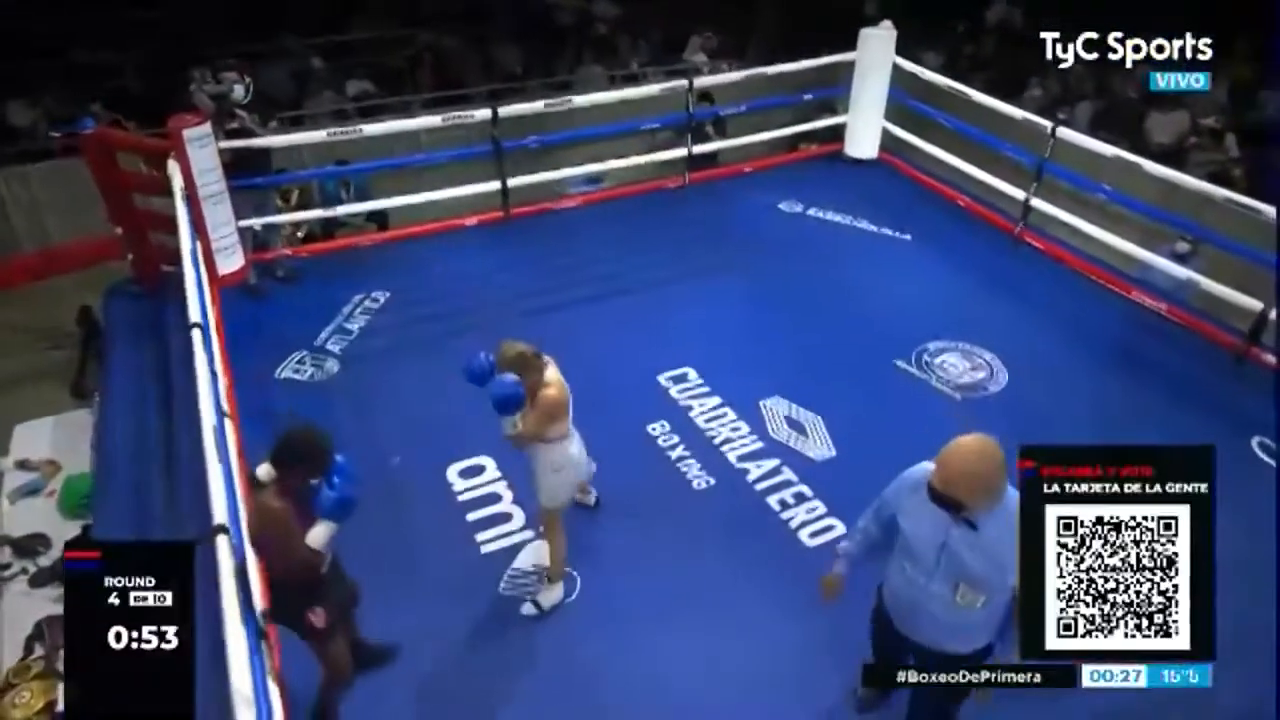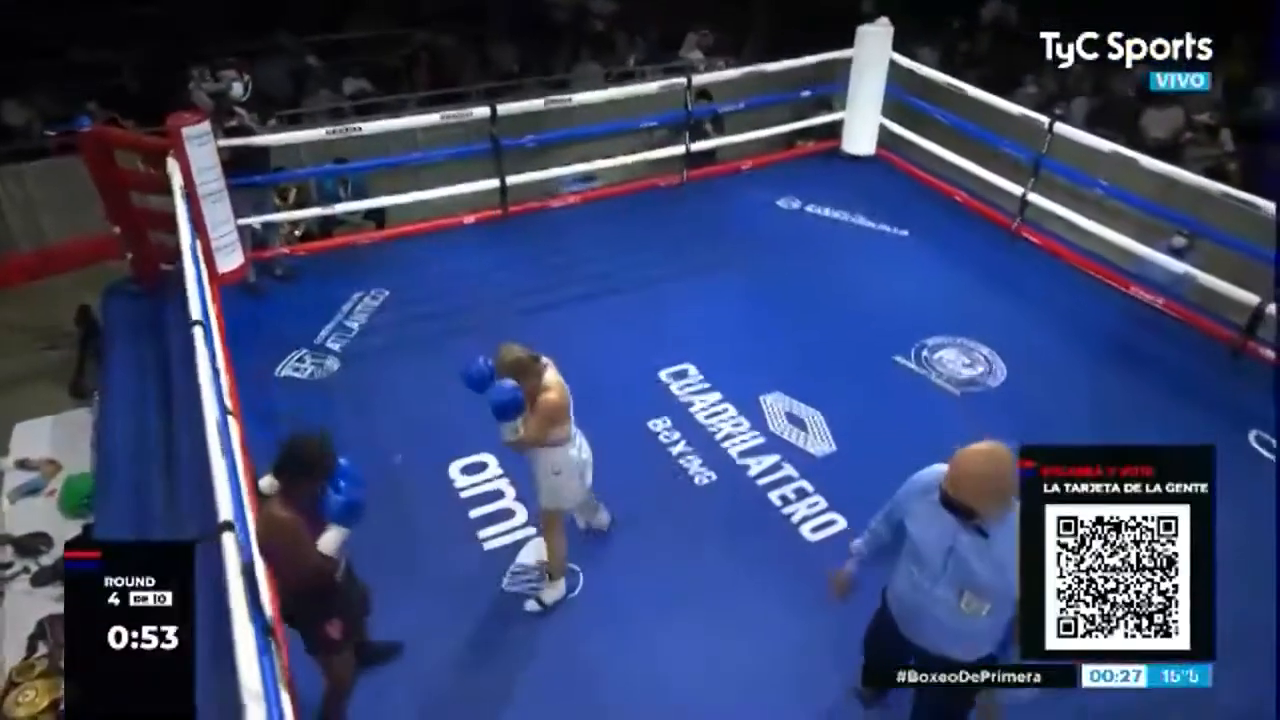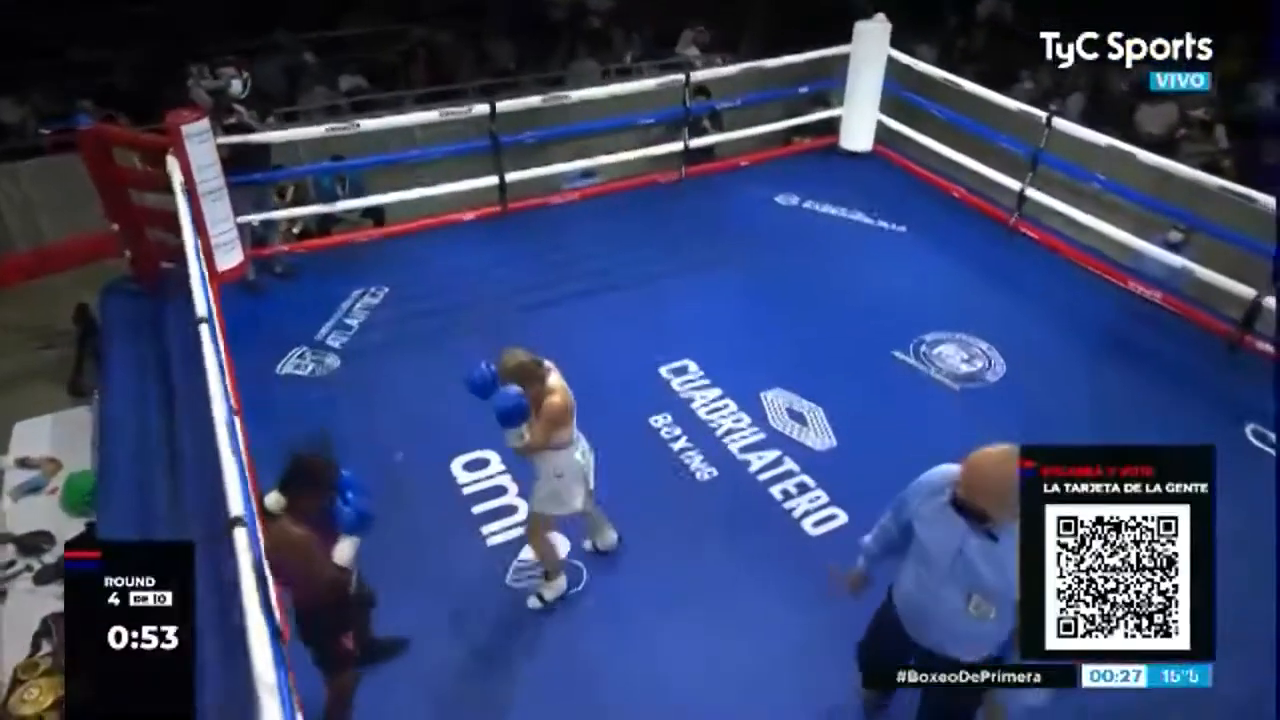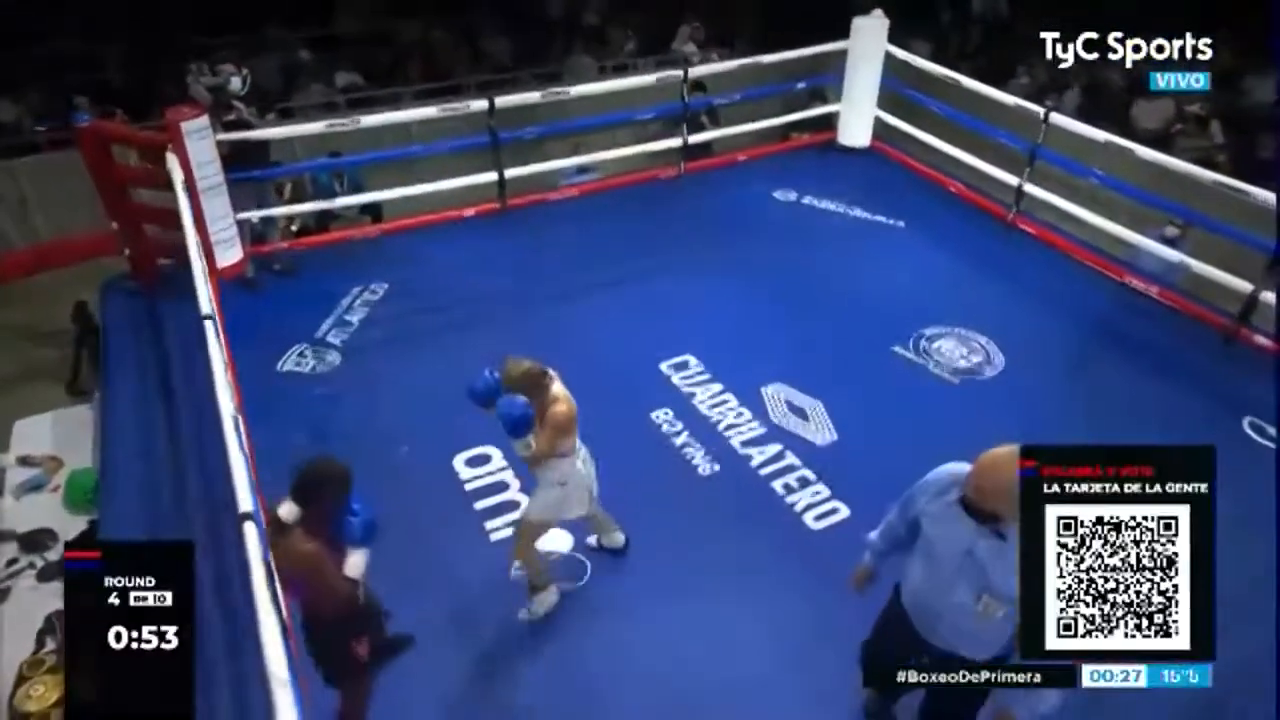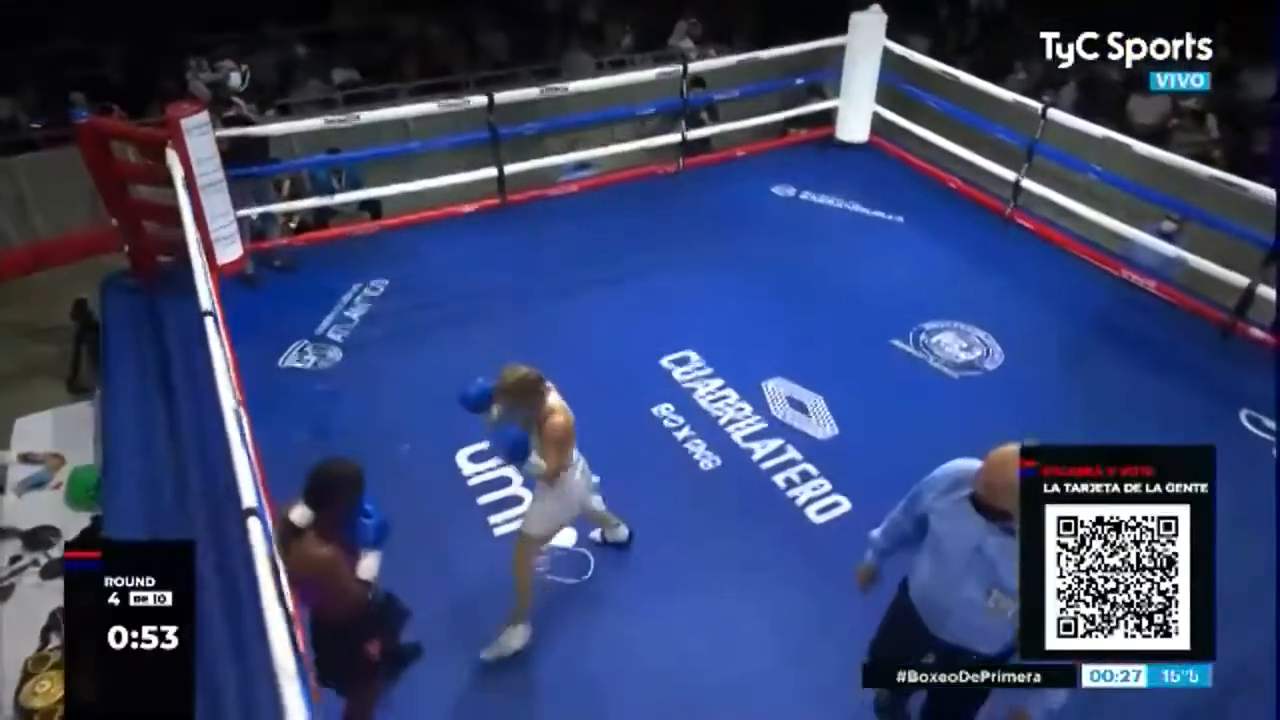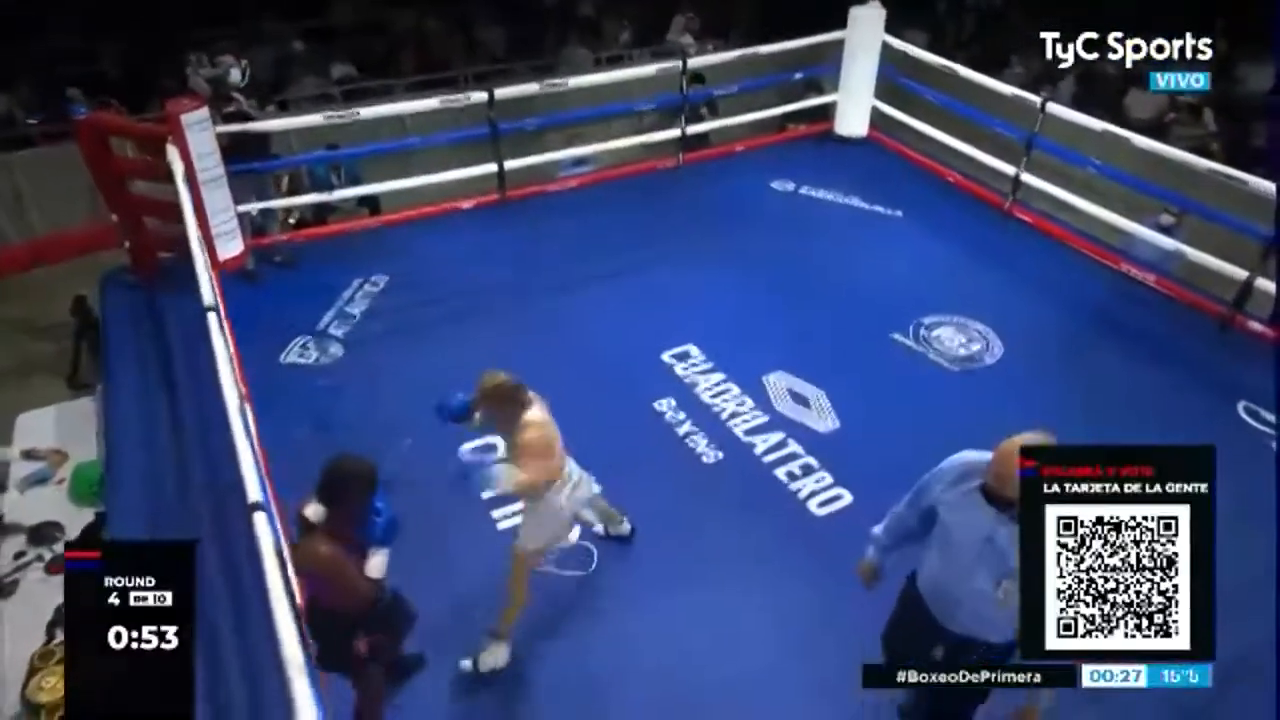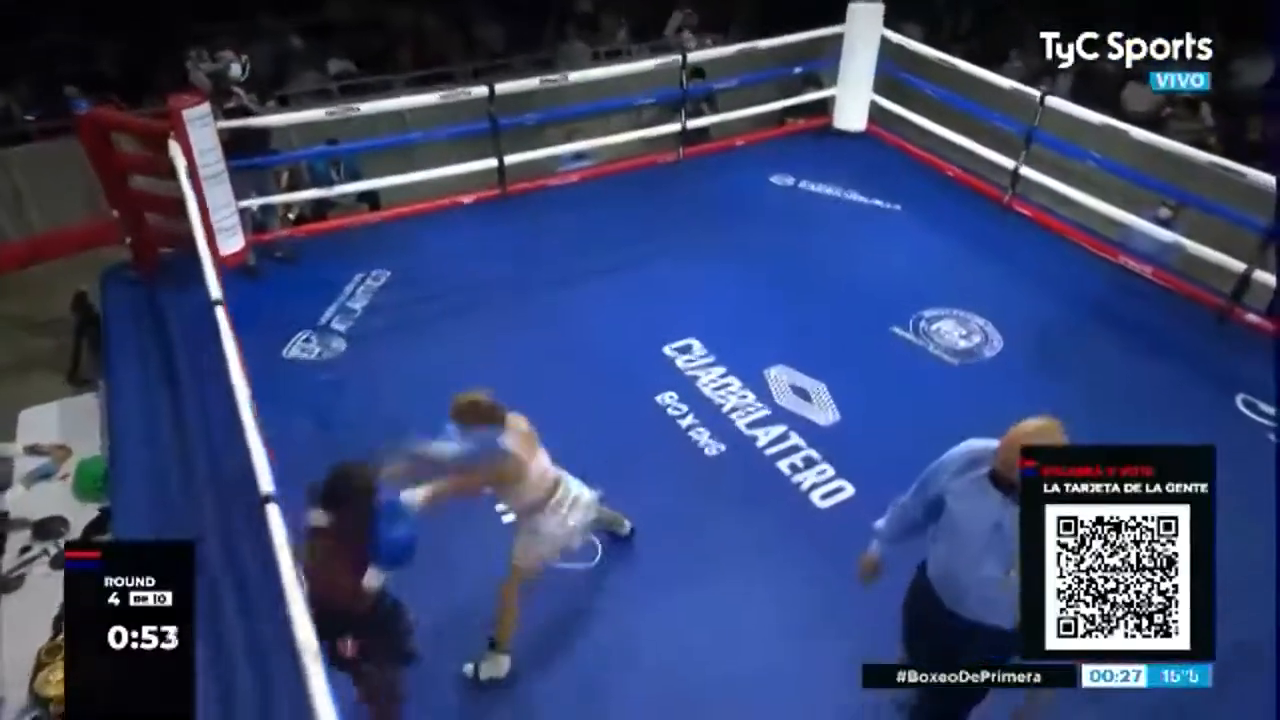
dt=0.1s
person 1, frame 1
right shoulder: (916, 480)
right elbow: (877, 523)
right wrist: (843, 563)
left hip: (956, 654)
right hip: (894, 611)
right knee: (884, 656)
right ankle: (882, 684)
person 1, frame 2
right shoulder: (927, 483)
right elbow: (888, 525)
right wrist: (855, 563)
left hip: (960, 659)
right hip: (897, 615)
right knee: (878, 657)
right ankle: (881, 681)
person 1, frame 3
right shoulder: (937, 482)
right elbow: (896, 522)
right wrist: (867, 561)
left hip: (963, 661)
right hip: (903, 612)
right knee: (871, 658)
right ankle: (882, 687)
person 1, frame 4
right shoulder: (946, 481)
right elbow: (903, 520)
right wrist: (873, 557)
left hip: (972, 657)
right hip: (909, 609)
right knee: (876, 660)
right ankle: (882, 694)
person 1, frame 5
right shoulder: (954, 477)
right elbow: (908, 517)
right wrist: (876, 554)
left hip: (978, 651)
right hip: (917, 605)
right knee: (883, 658)
right ankle: (897, 695)
person 1, frame 6
right shoulder: (961, 469)
right elbow: (913, 512)
left wrist: (1041, 695)
right wrist: (877, 552)
left hip: (986, 645)
right hip: (924, 598)
right knee: (897, 655)
person 1, frame 7
right shoulder: (967, 458)
right elbow: (918, 502)
right wrist: (880, 544)
left hip: (995, 631)
right hip: (934, 590)
right knee: (920, 654)
right ankle: (931, 693)
person 2, frame 1
left shoulder: (549, 396)
right shoulder: (540, 362)
left elbow: (520, 437)
left wrist: (509, 411)
right wrist: (492, 380)
left hip: (554, 455)
right hip: (563, 449)
left knee: (551, 523)
right knee: (571, 476)
left ankle: (554, 586)
right ankle: (586, 494)
person 2, frame 2
left shoulder: (550, 400)
right shoulder: (539, 364)
left elbow: (520, 442)
left wrist: (508, 418)
right wrist: (490, 384)
left hip: (558, 461)
right hip: (566, 446)
left knee: (549, 525)
right knee: (577, 493)
left ankle: (556, 583)
right ankle: (597, 515)
person 2, frame 3
left shoulder: (554, 403)
right shoulder: (542, 369)
left elbow: (527, 448)
right elbow: (509, 395)
left wrist: (513, 426)
right wrist: (495, 391)
left hip: (559, 465)
right hip: (567, 453)
left knee: (536, 531)
right knee: (582, 504)
left ankle: (555, 579)
right ankle: (605, 537)
person 2, frame 4
left shoulder: (559, 412)
right shoulder: (543, 378)
left elbow: (537, 458)
right elbow: (507, 402)
left wrist: (519, 435)
right wrist: (494, 402)
left hip: (561, 475)
right hip: (572, 465)
left knee: (522, 540)
right knee: (583, 509)
left ankle: (544, 590)
right ankle: (614, 538)
person 2, frame 5
left shoulder: (557, 422)
right shoulder: (540, 391)
left elbow: (551, 473)
right elbow: (503, 415)
left wrist: (526, 459)
right wrist: (490, 408)
left hip: (560, 487)
right hip: (573, 473)
left knee: (522, 556)
right knee: (589, 505)
left ankle: (516, 628)
right ankle: (618, 531)
person 2, frame 6
left shoulder: (531, 437)
right shoulder: (529, 402)
left elbow: (534, 483)
right elbow: (487, 417)
left wrist: (496, 475)
right wrist: (472, 415)
left hip: (553, 502)
right hip: (571, 480)
left knee: (519, 571)
right knee: (593, 505)
left ankle: (498, 647)
right ankle: (621, 526)
person 2, frame 7
left shoulder: (497, 458)
right shoulder: (515, 423)
left elbow: (450, 487)
left hip: (547, 522)
right hip: (569, 493)
left knee: (511, 586)
right knee: (591, 512)
left ankle: (498, 658)
right ankle: (622, 526)
person 3, frame 1
left shoulder: (284, 480)
right shoulder: (272, 508)
right elbow: (298, 564)
left wrist: (326, 487)
right wrist: (329, 522)
left hip: (320, 572)
right hip: (300, 593)
left knee: (347, 603)
right knee: (340, 669)
left ankle: (357, 652)
person 3, frame 2
left shoulder: (291, 489)
right shoulder: (280, 518)
left elbow: (316, 513)
right elbow: (311, 572)
right wrist: (339, 526)
left hip: (333, 577)
right hip: (315, 601)
left knee: (357, 603)
right knee: (342, 681)
left ankle: (361, 650)
person 3, frame 3
left shoulder: (280, 504)
right shoulder: (293, 536)
right elbow: (328, 583)
right wrist: (350, 536)
left hip: (339, 596)
right hip: (326, 615)
left knee: (362, 616)
right knee: (344, 688)
left ankle: (368, 649)
person 3, frame 4
left shoulder: (290, 513)
right shoulder: (306, 551)
right elbow: (340, 602)
right hip: (338, 628)
left knee: (372, 623)
right knee: (357, 692)
left ankle: (375, 649)
person 3, frame 5
left shoulder: (299, 515)
right shoulder: (321, 557)
right elbow: (355, 604)
right hip: (345, 631)
left knee: (389, 620)
right knee: (363, 698)
left ankle: (389, 658)
person 3, frame 6
left shoulder: (316, 512)
right shoulder: (325, 554)
right elbow: (361, 599)
right wrist: (379, 548)
right hip: (347, 625)
left knee: (396, 621)
right knee: (373, 689)
left ankle: (390, 665)
person 3, frame 7
right shoulder: (323, 552)
right elbow: (357, 603)
right wrist: (381, 568)
left hip: (373, 607)
right hip: (347, 623)
right knee: (389, 695)
person 4, frame 1
left shoulder: (258, 105)
right shoulder: (219, 109)
left wrist: (251, 126)
left hip: (263, 177)
right hip: (237, 181)
left knee: (271, 223)
right knee: (243, 230)
left ankle: (277, 266)
right ankle: (250, 275)
person 4, frame 2
right shoulder: (218, 110)
left wrist: (250, 123)
left hip: (261, 174)
right hip: (236, 178)
left knee: (270, 221)
right knee: (243, 227)
left ankle: (276, 265)
right ankle: (249, 275)
person 4, frame 3
right shoulder: (218, 108)
left wrist: (249, 121)
left hip: (261, 171)
right hip: (236, 177)
left knee: (269, 219)
right knee: (242, 223)
left ankle: (275, 262)
right ankle: (249, 272)
person 4, frame 4
right shoulder: (217, 105)
left wrist: (248, 118)
left hip: (261, 168)
right hip: (235, 173)
left knee: (269, 215)
right knee: (242, 220)
left ankle: (275, 259)
right ankle: (247, 269)
person 4, frame 5
right shoulder: (216, 101)
left wrist: (248, 114)
left hip: (261, 165)
right hip: (235, 170)
left knee: (269, 212)
right knee: (241, 218)
left ankle: (274, 255)
right ankle: (247, 266)
person 4, frame 6
right shoulder: (216, 97)
left wrist: (248, 110)
left hip: (261, 161)
right hip: (235, 166)
left knee: (269, 207)
right knee: (242, 214)
left ankle: (275, 251)
right ankle: (247, 261)
person 4, frame 7
right shoulder: (216, 92)
left elbow: (270, 113)
right elbow: (222, 133)
left wrist: (248, 104)
left hip: (261, 155)
right hip: (236, 161)
left knee: (270, 203)
right knee: (243, 210)
left ankle: (276, 246)
right ankle: (249, 258)
